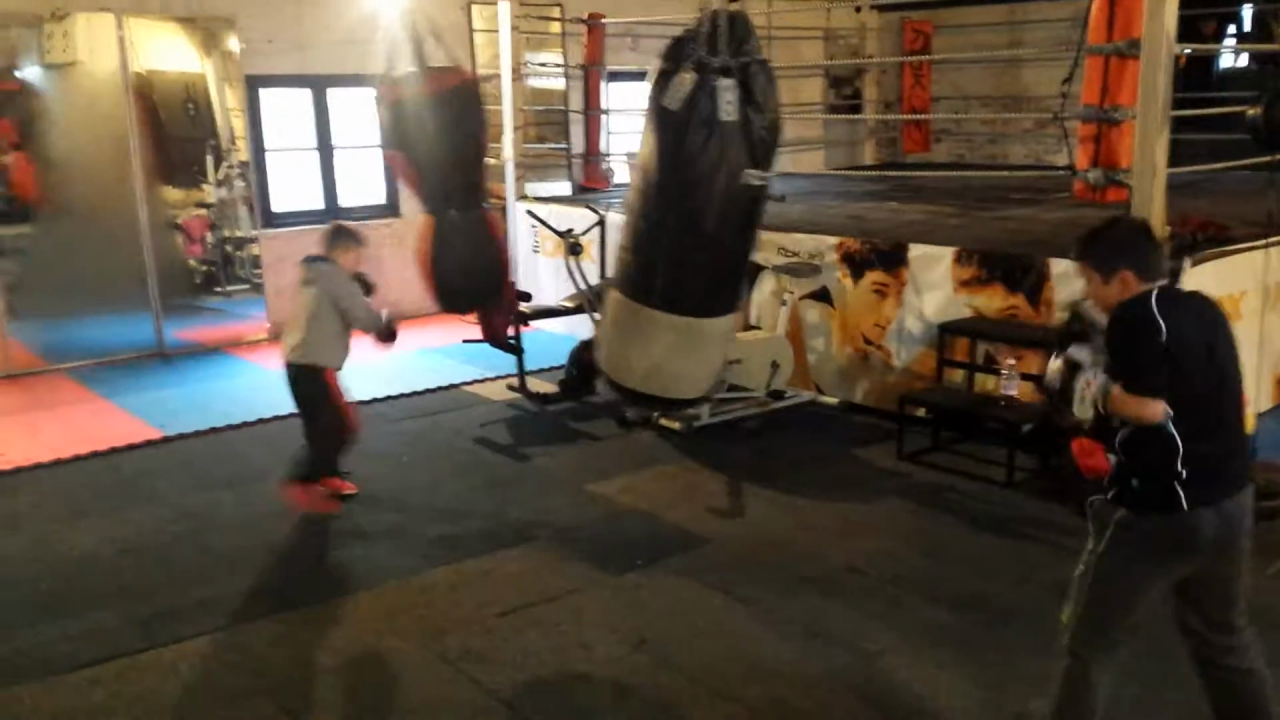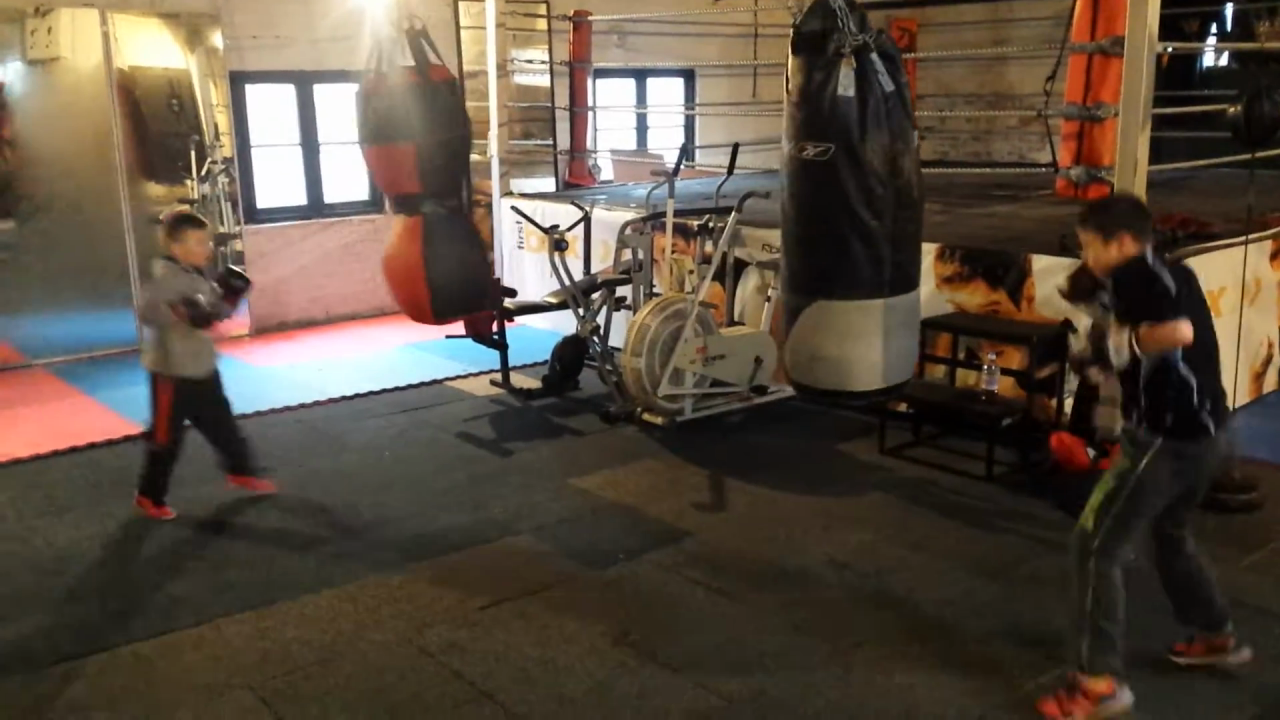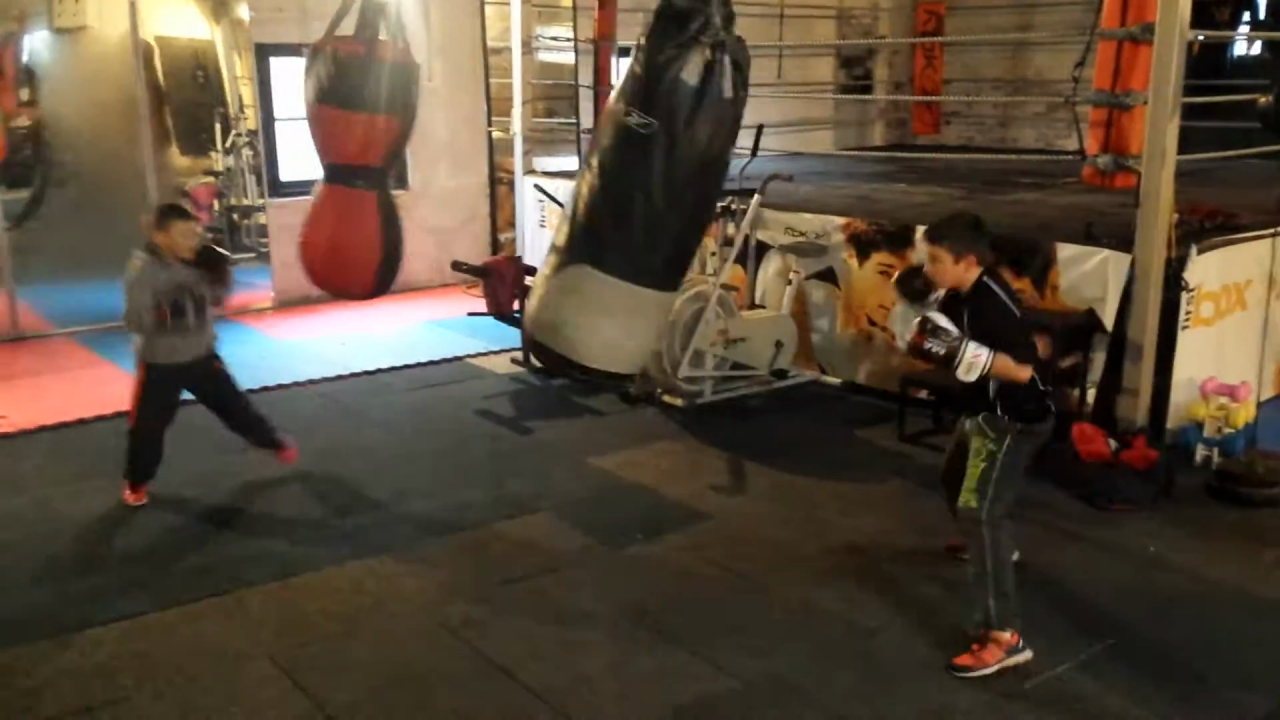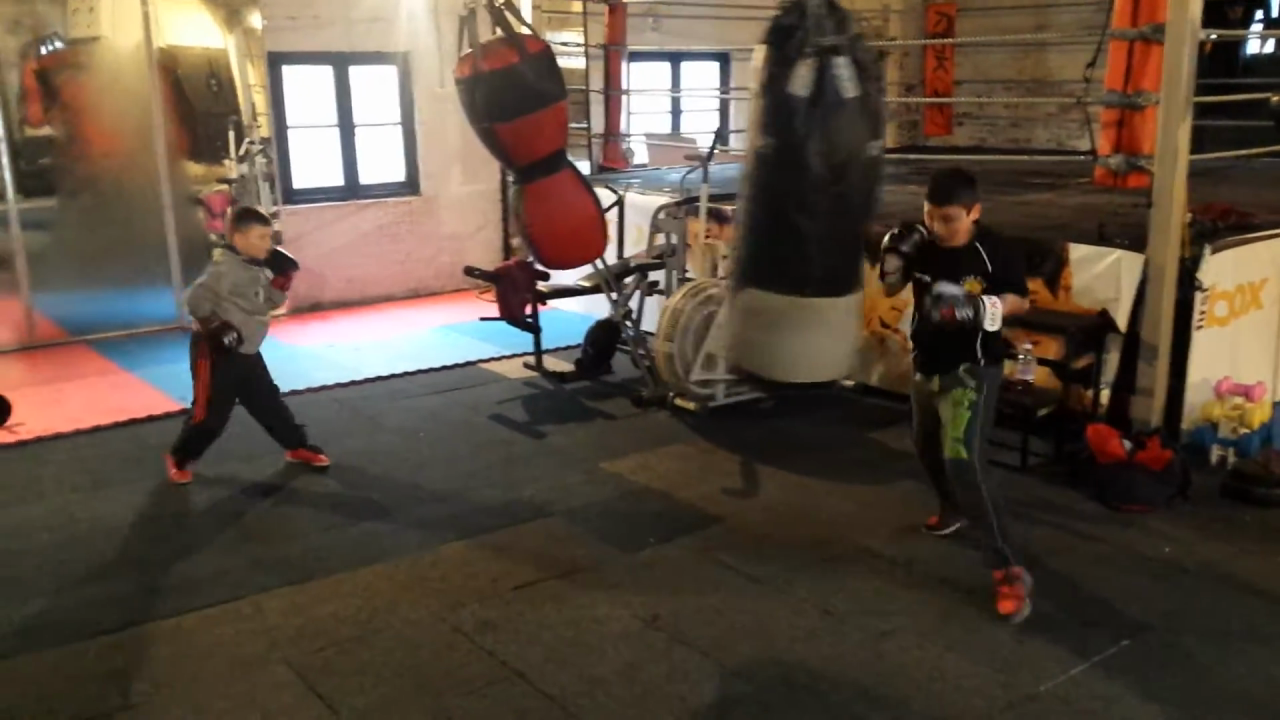
dt=1s
person 1, frame 1
left shoulder: (1136, 317)
right shoulder: (1203, 310)
left elbow: (1148, 408)
left wrist: (1089, 388)
left hip: (1158, 511)
right hip: (1230, 503)
left knee: (1089, 643)
right knee: (1223, 634)
person 1, frame 2
left shoulder: (1136, 273)
right shoulder: (1170, 273)
left elbow: (1178, 332)
left wrist: (1120, 344)
right wrist: (1106, 332)
left hip: (1168, 437)
right hip: (1200, 432)
left knee: (1097, 547)
right knee: (1167, 533)
right ankle: (1216, 637)
person 1, frame 3
left shoulder: (994, 305)
right shoulder: (961, 289)
left elbow: (1022, 371)
left wrist: (959, 352)
left hip: (1012, 421)
right hip: (983, 413)
left knee: (979, 509)
right knee: (956, 483)
left ankle: (1002, 635)
right ankle: (995, 549)
person 1, frame 4
left shoulder: (993, 249)
right shoulder: (921, 241)
left elbow: (1020, 301)
right elbow: (891, 289)
left wrist: (975, 307)
right wrist: (893, 257)
left hip: (969, 370)
right hip: (925, 364)
left knee: (962, 461)
right knee: (928, 448)
left ankle: (1009, 571)
right ankle: (957, 509)
person 2, frame 1
left shoulder: (314, 276)
right shoulder: (337, 281)
right elbow: (361, 317)
left wrist: (356, 290)
right wrist: (383, 327)
left hip: (297, 360)
right hip: (315, 365)
left knee: (323, 420)
right knee: (339, 426)
left ankle: (324, 475)
right ankle: (304, 482)
person 2, frame 2
left shoulder: (198, 277)
right shoulder: (165, 277)
left elbow: (214, 312)
right elbow: (147, 311)
left wrist: (228, 299)
right wrist: (179, 311)
left hip: (203, 369)
right hip: (172, 374)
left knee: (223, 425)
right knee: (166, 438)
left ankle: (240, 472)
right ankle: (150, 496)
person 2, frame 3
left shoulder: (195, 265)
right shoulder: (142, 272)
left elbow: (218, 298)
right elbow: (137, 319)
left wrist: (219, 276)
right wrist: (165, 316)
left hip: (201, 355)
right hip: (160, 364)
left knee: (233, 404)
right knee: (146, 424)
left ankle: (272, 442)
right ankle: (136, 480)
person 2, frame 4
left shoulder: (257, 267)
right shoulder: (225, 267)
left elbow: (273, 303)
right elbow: (195, 299)
left wrist: (282, 279)
right wrist: (215, 327)
left hip: (247, 349)
right hip: (216, 349)
left knee: (268, 400)
right knee: (211, 412)
left ankle: (297, 446)
right ankle: (180, 458)
